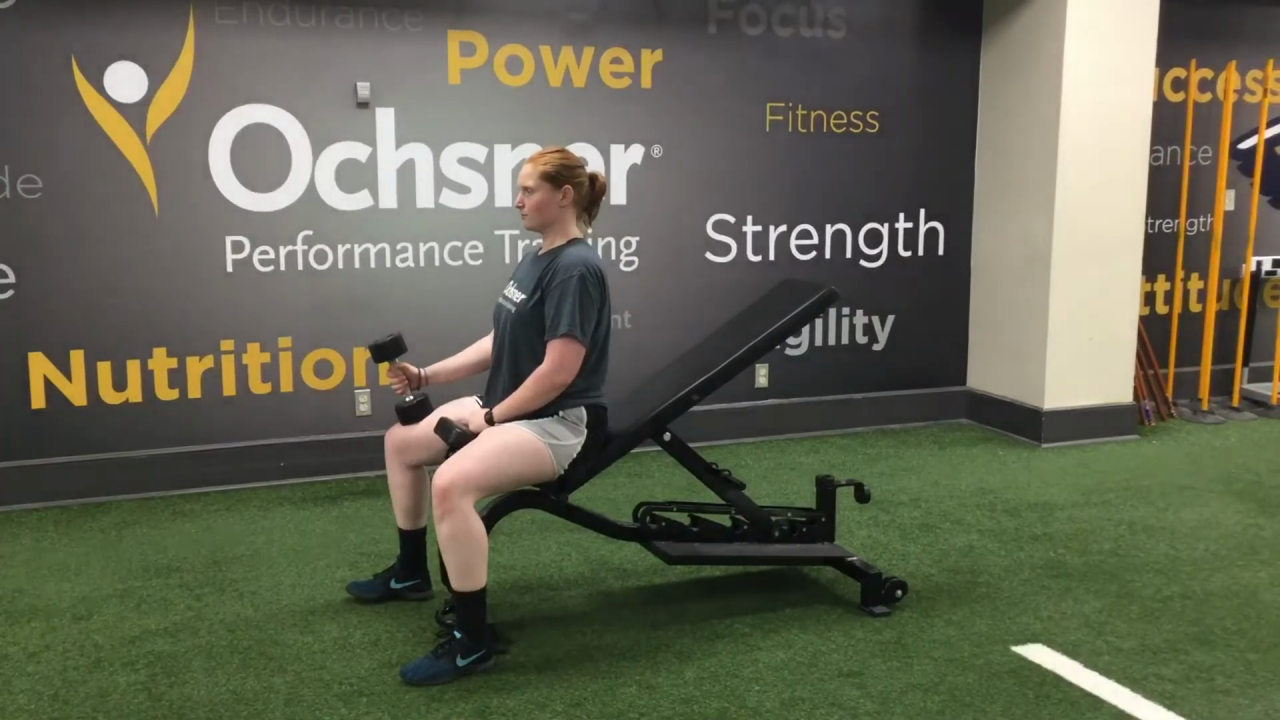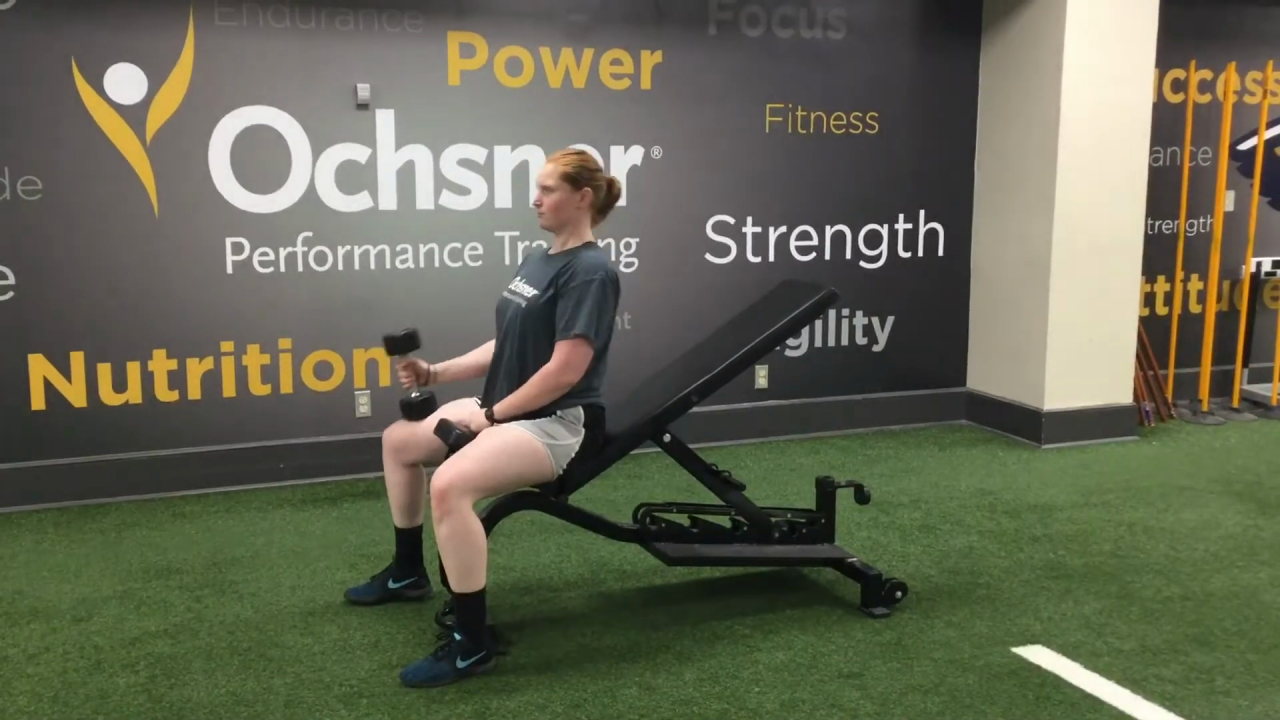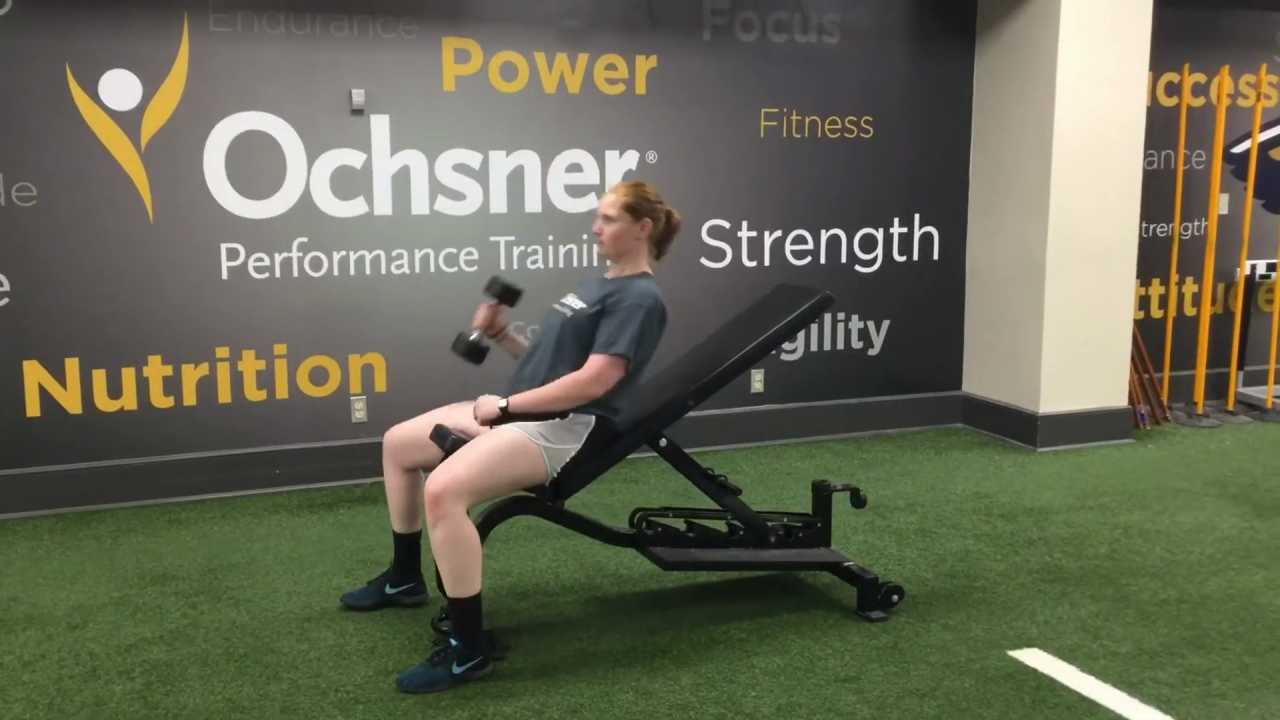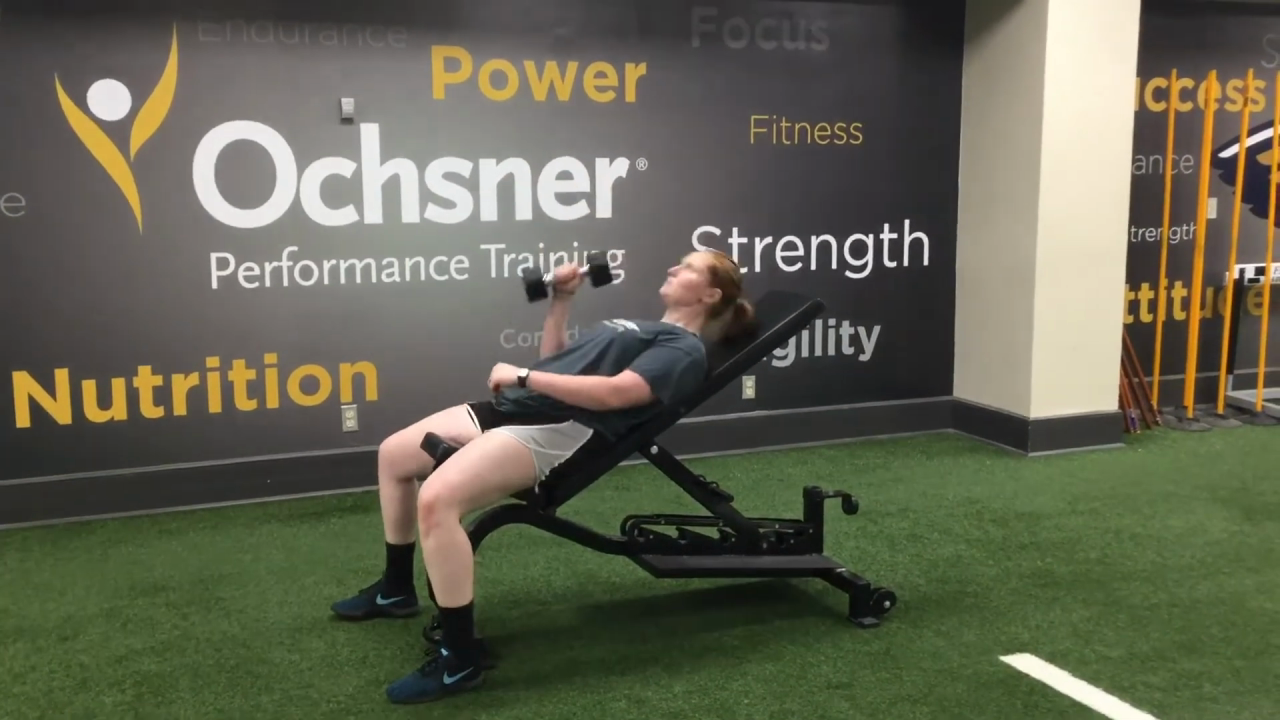
dt=0.4s
person 1, frame 1
left shoulder: (575, 268)
right shoulder: (535, 259)
left elbow: (558, 371)
right elbow: (498, 344)
left wrist: (492, 417)
right wrist: (425, 375)
left hip: (559, 421)
right hip: (509, 406)
left knee: (452, 484)
right knee: (401, 441)
left ankle: (473, 642)
right ankle: (411, 571)
person 1, frame 2
left shoulder: (590, 271)
right shoulder: (538, 260)
left elbow: (565, 370)
left wrist: (493, 415)
right wrist: (435, 372)
left hip: (558, 421)
right hip: (507, 406)
left knee: (450, 485)
right knee: (398, 440)
left ankle: (471, 643)
right ankle: (408, 571)
person 1, frame 3
left shoulder: (640, 299)
right shoulder: (600, 285)
left elbow: (592, 381)
left wrist: (504, 408)
right wrist: (501, 334)
left hip: (566, 427)
right hip: (520, 409)
left knee: (444, 491)
right knee: (398, 444)
left ankle: (469, 649)
right ankle: (405, 577)
person 1, frame 4
left shoulder: (684, 351)
right shoulder: (645, 329)
left elbow: (613, 392)
right elbow: (557, 359)
left wrist: (523, 377)
right wrist: (560, 301)
left hip: (557, 430)
right hip: (513, 409)
left knee: (436, 501)
right knee: (394, 455)
left ankle: (459, 658)
right ankle: (396, 588)
